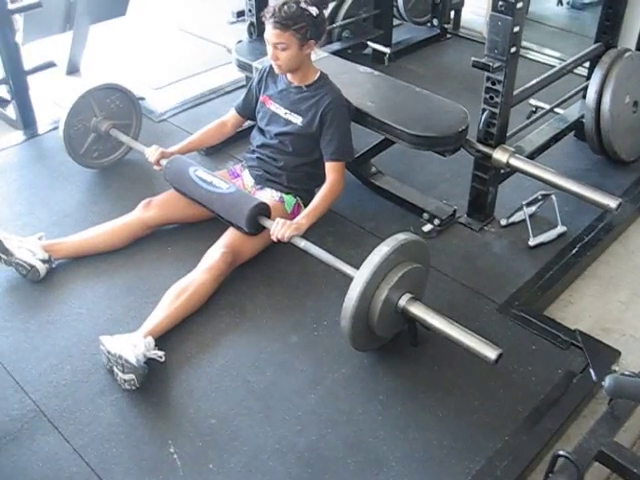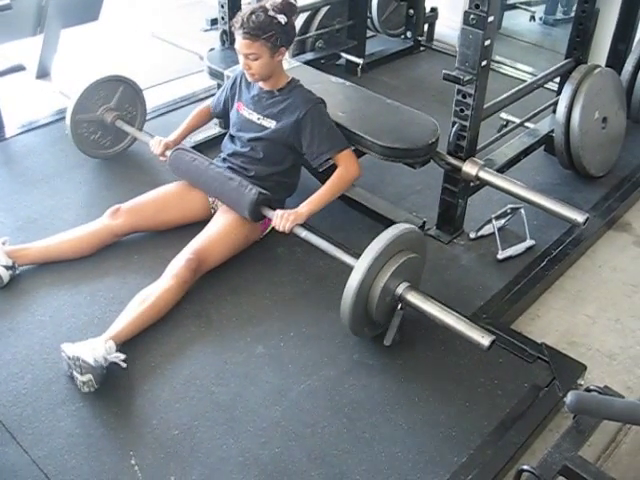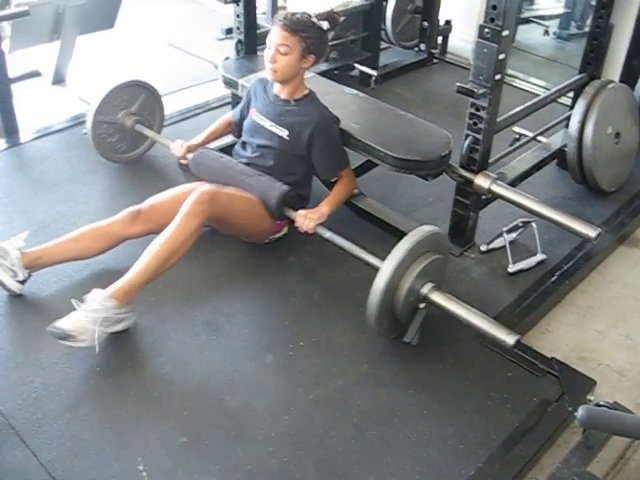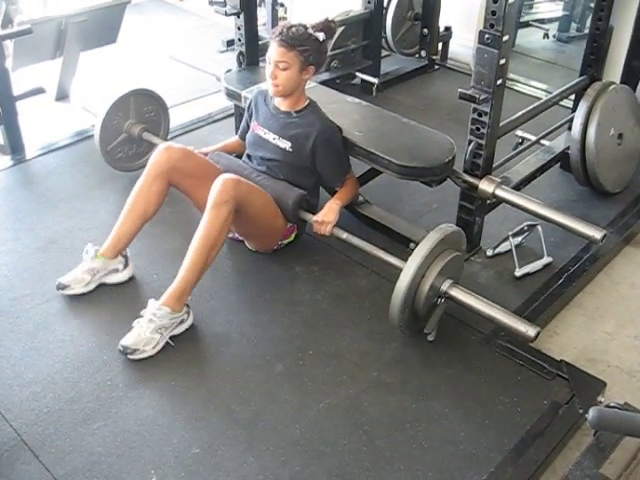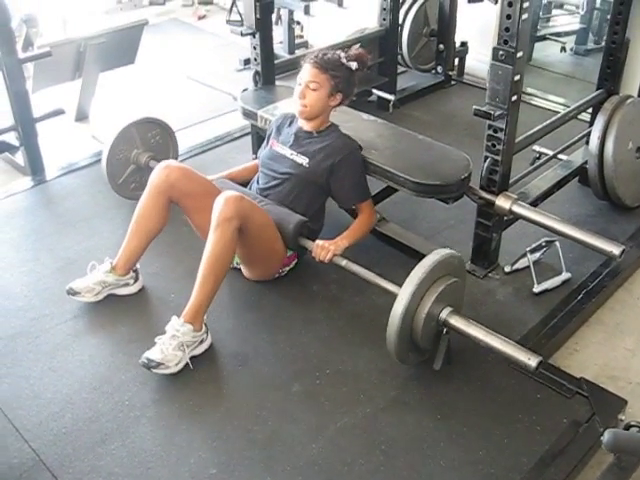
dt=1s
person 1, frame 1
left shoulder: (329, 103)
right shoulder: (268, 75)
left elbow: (335, 179)
right elbow: (229, 123)
left wrist: (301, 223)
right wrist: (173, 151)
left hip: (283, 194)
right hip: (245, 172)
left knee: (221, 256)
right knee: (150, 209)
left ankle: (139, 343)
right ankle: (42, 251)
person 1, frame 2
left shoulder: (305, 107)
right shoulder: (241, 81)
left elbow: (349, 167)
right elbow: (209, 108)
left wrist: (302, 211)
right wrist: (173, 140)
left knee: (186, 265)
right knee: (118, 217)
left ankle: (103, 348)
person 1, frame 3
left shoulder: (316, 120)
right shoulder: (260, 88)
left elbow: (346, 179)
left wrist: (319, 212)
right wrist: (194, 144)
left hip: (268, 212)
right hip: (227, 184)
left knee: (204, 199)
right knee: (135, 217)
left ankle: (111, 304)
person 1, frame 4
left shoulder: (319, 130)
right shoulder: (261, 100)
left elbow: (349, 183)
left wrist: (333, 206)
right wrist: (203, 153)
left hip: (276, 223)
right hip: (235, 203)
left knee: (228, 184)
right knee: (168, 154)
left ankle: (171, 308)
right ankle: (109, 258)
person 1, frame 5
left shoulder: (341, 150)
right shoulder: (283, 123)
left elbow: (367, 212)
left wrist: (339, 243)
right wrist: (212, 179)
left hip: (276, 249)
right hip: (235, 230)
left knee: (231, 202)
right knee: (168, 173)
left ankle: (190, 329)
right ankle: (120, 273)
